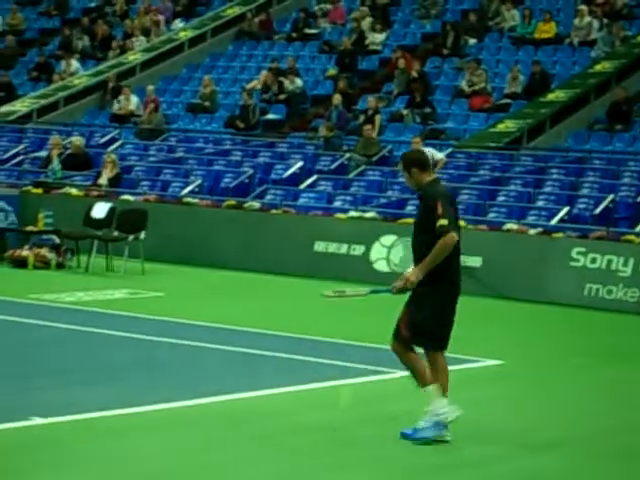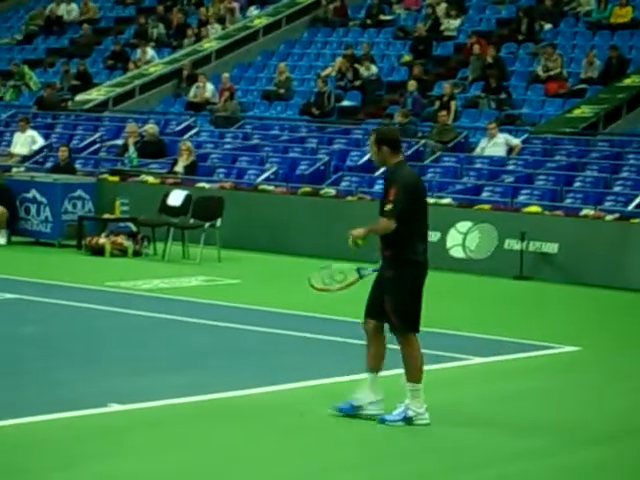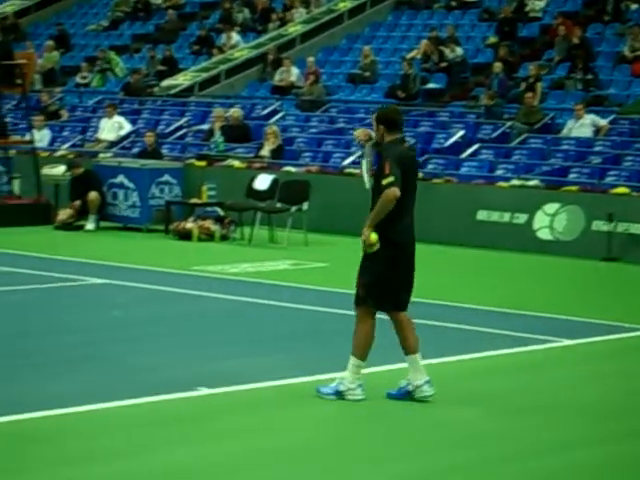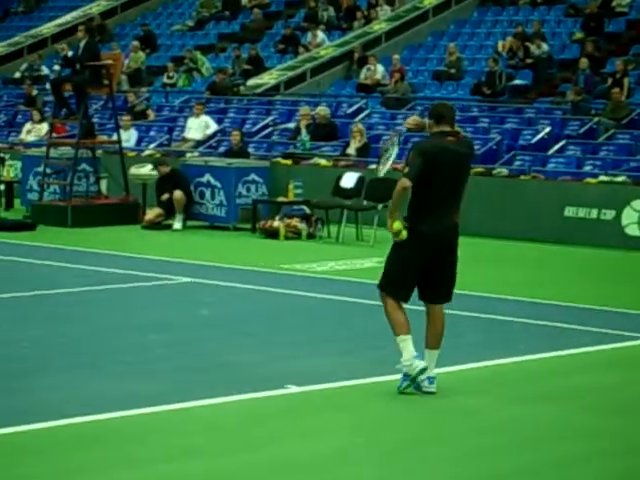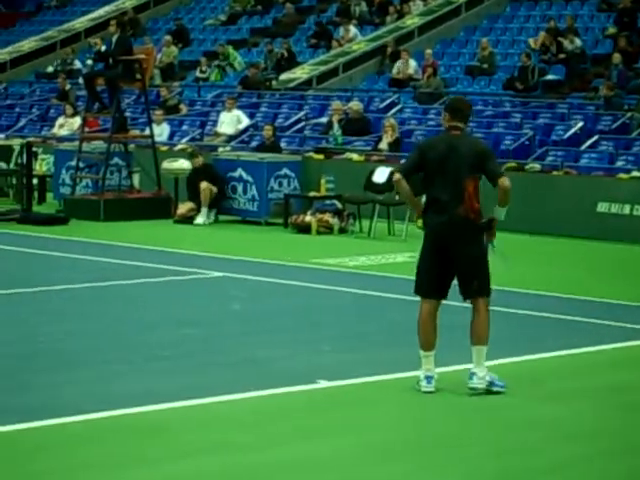
dt=0.7s
person 1, frame 1
left shoulder: (436, 196)
right shoulder: (435, 195)
left elbow: (450, 237)
left wrist: (419, 270)
right wrist: (412, 277)
left hip: (435, 286)
right hip: (441, 284)
left knee: (402, 344)
right knee: (434, 351)
left ankle: (440, 407)
right ankle: (436, 423)
person 1, frame 2
left shoulder: (401, 179)
right shoulder: (403, 175)
left elbow: (387, 223)
left wrist: (363, 232)
left hip: (404, 267)
right hip: (396, 264)
left knee: (405, 334)
right knee: (373, 325)
left ankle: (417, 408)
right ankle: (369, 397)
person 1, frame 3
left shoulder: (391, 155)
right shoulder: (405, 151)
left elbow: (392, 193)
left wrist: (369, 224)
right wrist: (370, 137)
left hip: (385, 242)
right hip: (402, 241)
left knee: (366, 309)
right knee: (396, 310)
left ankle: (351, 383)
right ankle: (418, 380)
person 1, frame 4
left shoulder: (424, 147)
right shoulder: (465, 148)
left elbow: (405, 184)
right elbow: (455, 134)
left wrist: (392, 212)
right wrist: (423, 125)
left hip: (418, 232)
right hip: (448, 234)
left knee: (390, 295)
right knee: (435, 303)
left ankle: (410, 358)
right ankle: (428, 374)
person 1, frame 5
left shoulder: (428, 146)
right shoulder: (478, 148)
left elbow: (398, 179)
right elbow: (503, 185)
left wrist: (417, 209)
right wrist: (498, 216)
left hip: (435, 229)
right hip: (467, 230)
left knee: (429, 301)
right knee: (479, 300)
left ankle: (427, 374)
right ankle: (479, 372)
